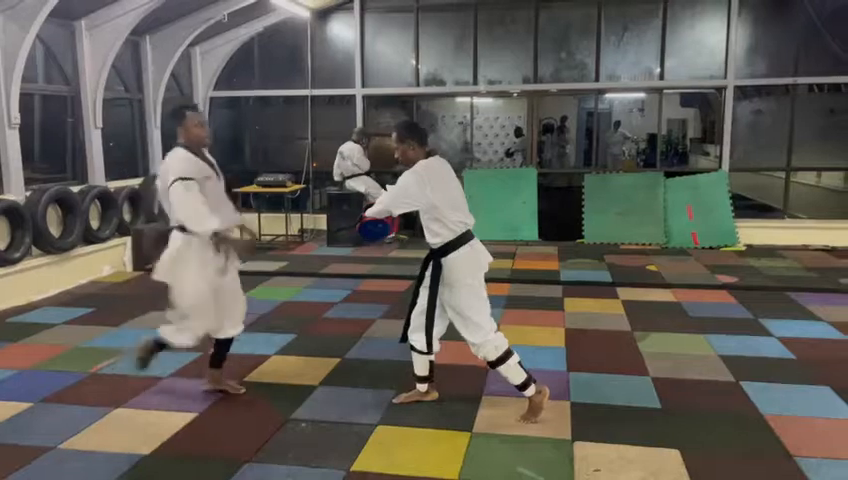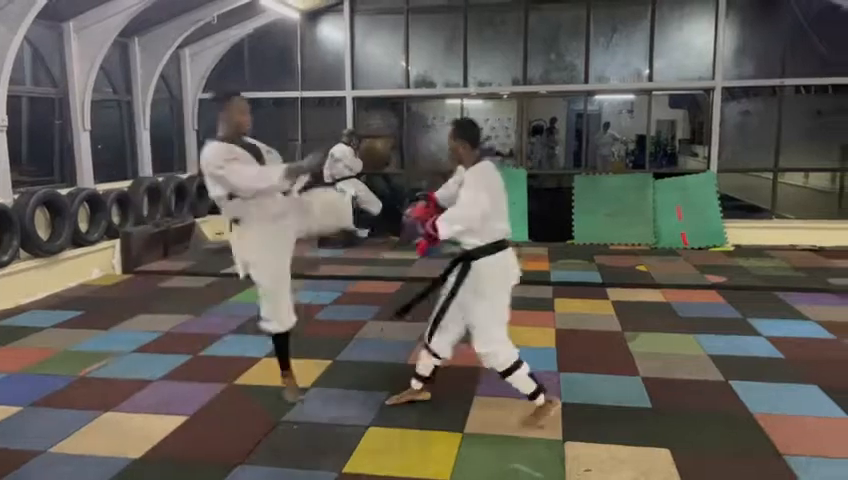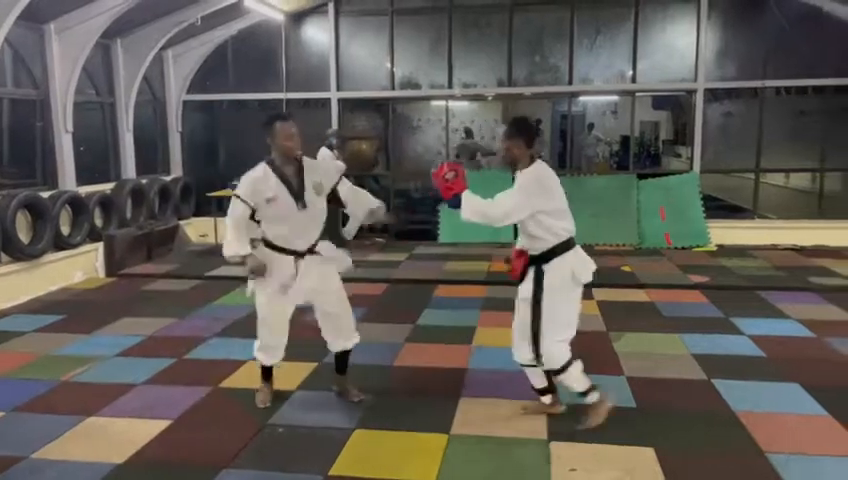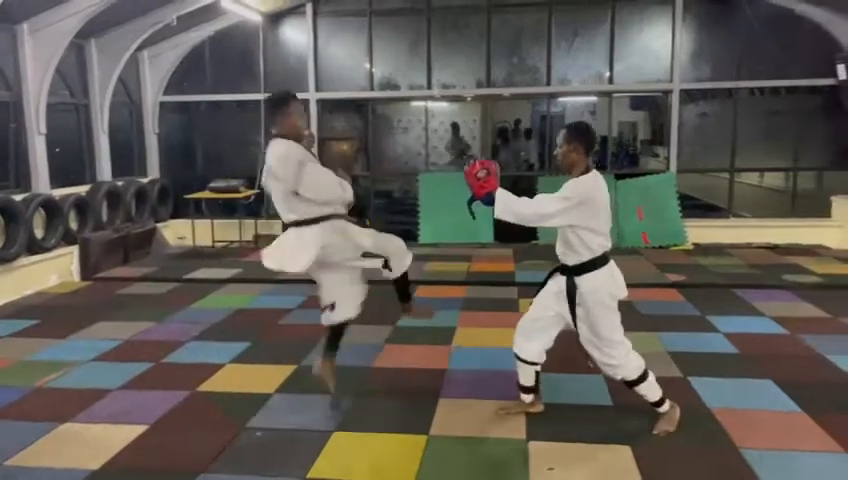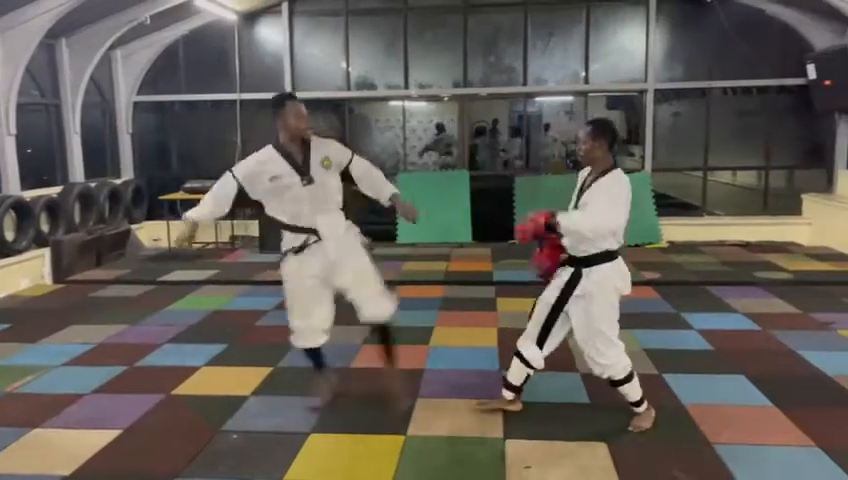
dt=0.4s
person 1, frame 1
left shoulder: (418, 176)
right shoulder: (437, 166)
left elbow: (386, 205)
right elbow: (401, 202)
left wrist: (367, 215)
right wrist: (383, 214)
left hip: (456, 261)
right hip: (448, 258)
left knee: (480, 332)
right knee: (421, 322)
left ankle: (533, 392)
right ankle: (424, 388)
person 1, frame 2
left shoulder: (480, 177)
right shoulder: (467, 172)
left elbow: (460, 217)
right elbow: (444, 196)
left wrist: (432, 230)
right wrist: (427, 206)
left hip: (489, 266)
right hip: (475, 263)
left knee: (491, 343)
right knee: (444, 325)
left ankle: (543, 401)
right ankle: (419, 388)
person 1, frame 3
left shoulder: (535, 179)
right shoulder: (528, 174)
left elbow: (496, 212)
left wrist: (458, 197)
right wrist: (522, 251)
left hip: (560, 267)
right hip: (541, 265)
left knee: (549, 345)
right knee: (525, 340)
left ankle: (596, 400)
right ankle: (550, 399)
person 1, frame 4
left shoulder: (584, 189)
right shoulder: (583, 183)
left elbow: (534, 211)
left wrist: (491, 194)
left hip: (592, 283)
right hip: (570, 278)
left knee: (613, 352)
right knee: (530, 333)
left ankle: (666, 407)
right ankle: (530, 399)
person 1, frame 5
left shoulder: (616, 183)
right shoulder: (588, 175)
left elbow: (594, 222)
left wrist: (552, 221)
right wrist: (551, 230)
left hip: (599, 275)
right hip: (573, 270)
left knee: (603, 350)
right knee: (535, 333)
left ankle: (643, 408)
right ankle: (510, 396)
person 2, frame 1
left shoulder: (203, 159)
right shoulder: (180, 162)
right elbow: (189, 206)
left wrist: (239, 225)
right wrist: (220, 234)
left hip: (211, 247)
right hip: (192, 249)
left knee: (232, 312)
right knee: (195, 323)
left ankle: (216, 375)
right ankle: (149, 350)
person 2, frame 2
left shoulder: (256, 147)
right shoulder: (214, 154)
left elbow: (280, 175)
right elbow: (247, 180)
right wrist: (295, 170)
left hip: (285, 213)
right hip: (255, 233)
left knee: (337, 205)
right knee: (277, 307)
right ankle: (287, 375)
person 2, frame 3
left shoulder: (319, 168)
right shoulder: (255, 180)
left elbow: (348, 192)
right elbow: (234, 224)
right wrist: (247, 258)
left hip: (311, 260)
right hip: (275, 264)
left knee: (340, 323)
right knee: (271, 334)
left ankle: (342, 379)
right ankle: (266, 383)
person 2, frame 4
left shoulder: (283, 153)
right shoulder: (289, 153)
right elbow: (333, 191)
right wrist: (344, 188)
left hip: (329, 230)
right hip: (320, 237)
left knee: (343, 298)
right knee: (395, 250)
left ankle: (328, 359)
person 2, frame 5
left shoulder: (327, 148)
right shoulder: (261, 162)
left elbow: (364, 172)
right elbow: (225, 189)
left wrist: (396, 199)
right wrist: (193, 220)
left hip: (336, 237)
right hip: (300, 247)
left knee: (372, 298)
right knee: (307, 319)
left ankle: (389, 357)
right ankle: (322, 375)
